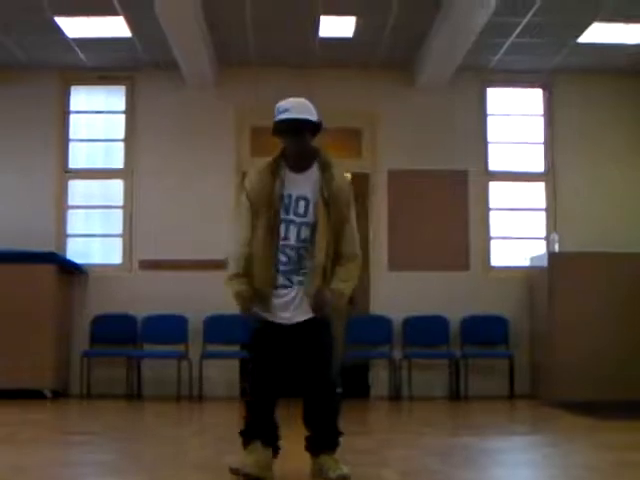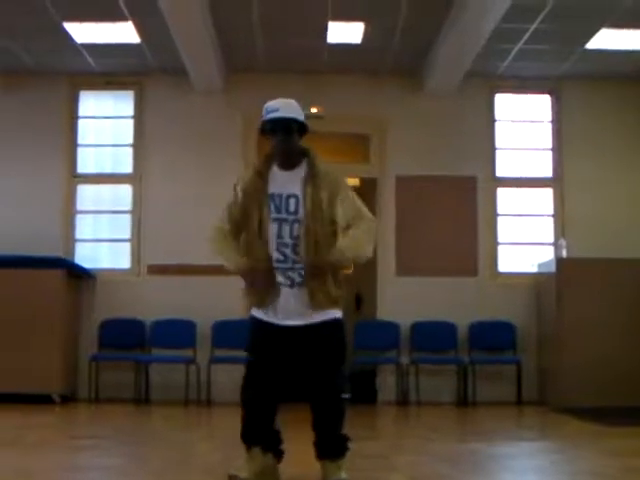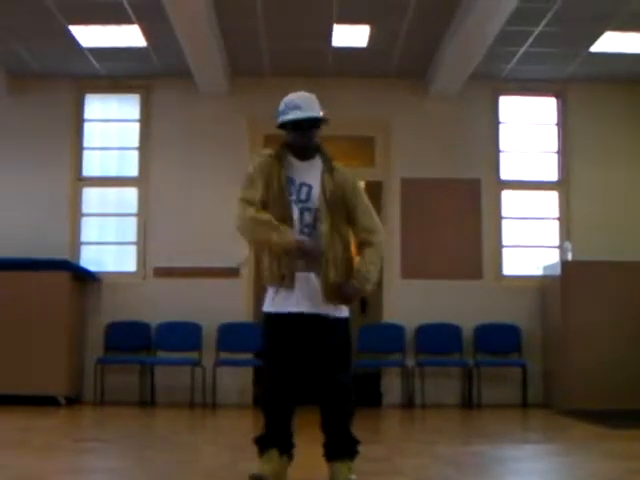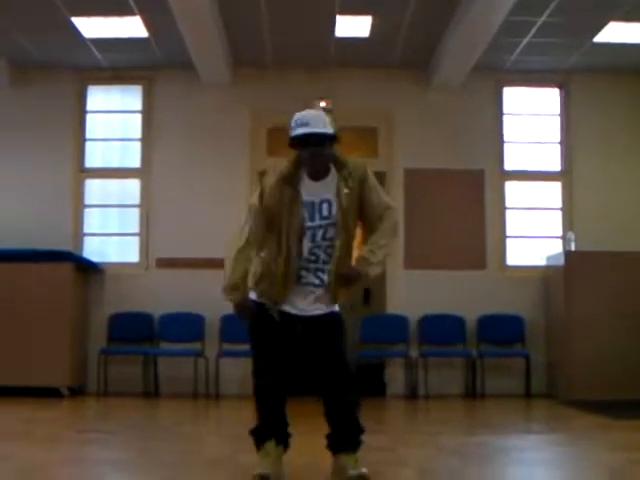
dt=0.3s
person 1, frame 1
left shoulder: (336, 184)
right shoulder: (259, 180)
left elbow: (348, 249)
right elbow: (245, 239)
left wrist: (336, 293)
right wrist: (241, 287)
left hip: (313, 308)
right hip: (267, 307)
left knee: (322, 386)
right knee: (260, 384)
person 1, frame 2
left shoulder: (327, 181)
right shoulder: (251, 184)
left elbow: (362, 227)
right elbow: (226, 232)
left wrist: (336, 258)
right wrist: (241, 264)
left hip: (320, 311)
right hip: (269, 311)
left knee: (327, 392)
right knee: (257, 390)
person 1, frame 3
left shoulder: (340, 178)
right shoulder: (266, 167)
left elbow: (370, 232)
right elbow: (249, 214)
left wrist: (362, 280)
right wrist: (291, 242)
left hip: (329, 303)
right hip: (282, 302)
left knee: (335, 388)
right knee: (278, 387)
person 1, frame 4
left shoulder: (356, 178)
right shoulder: (277, 187)
left elbow: (385, 220)
right elbow: (252, 238)
left wrist: (366, 265)
right wrist: (236, 289)
left hip: (324, 302)
right hip: (273, 300)
left knee: (338, 379)
right knee: (269, 379)
